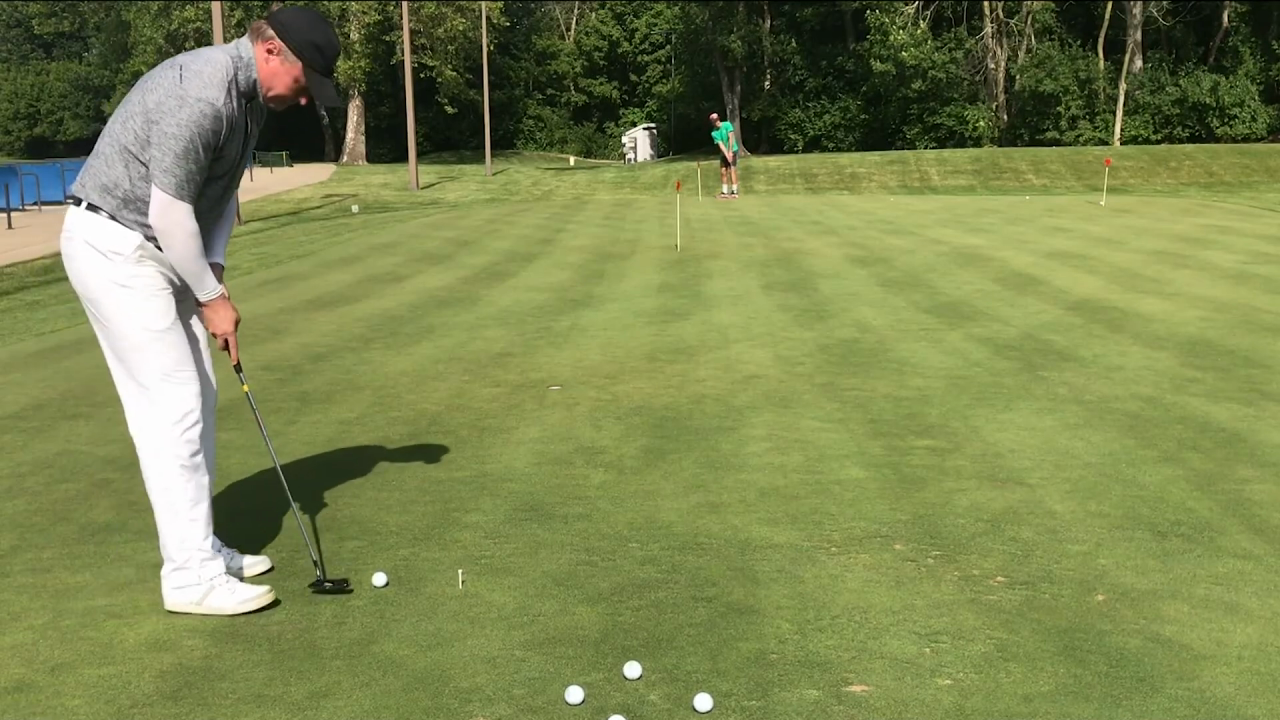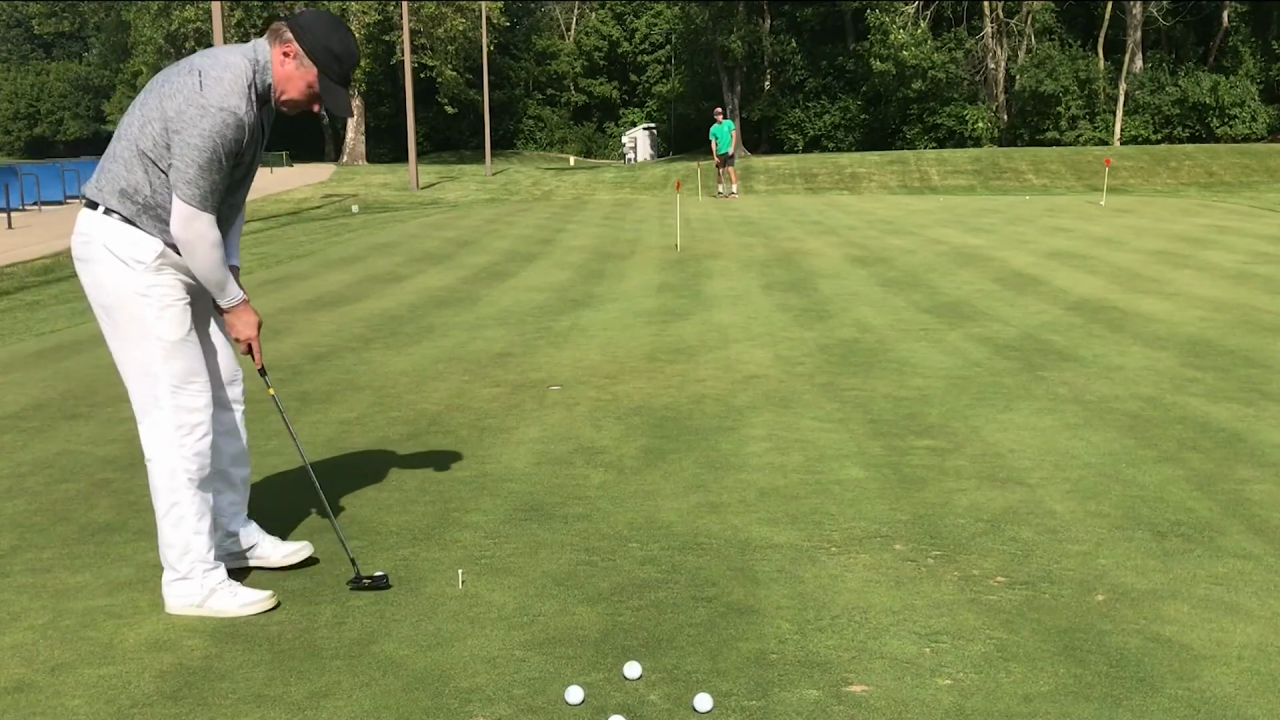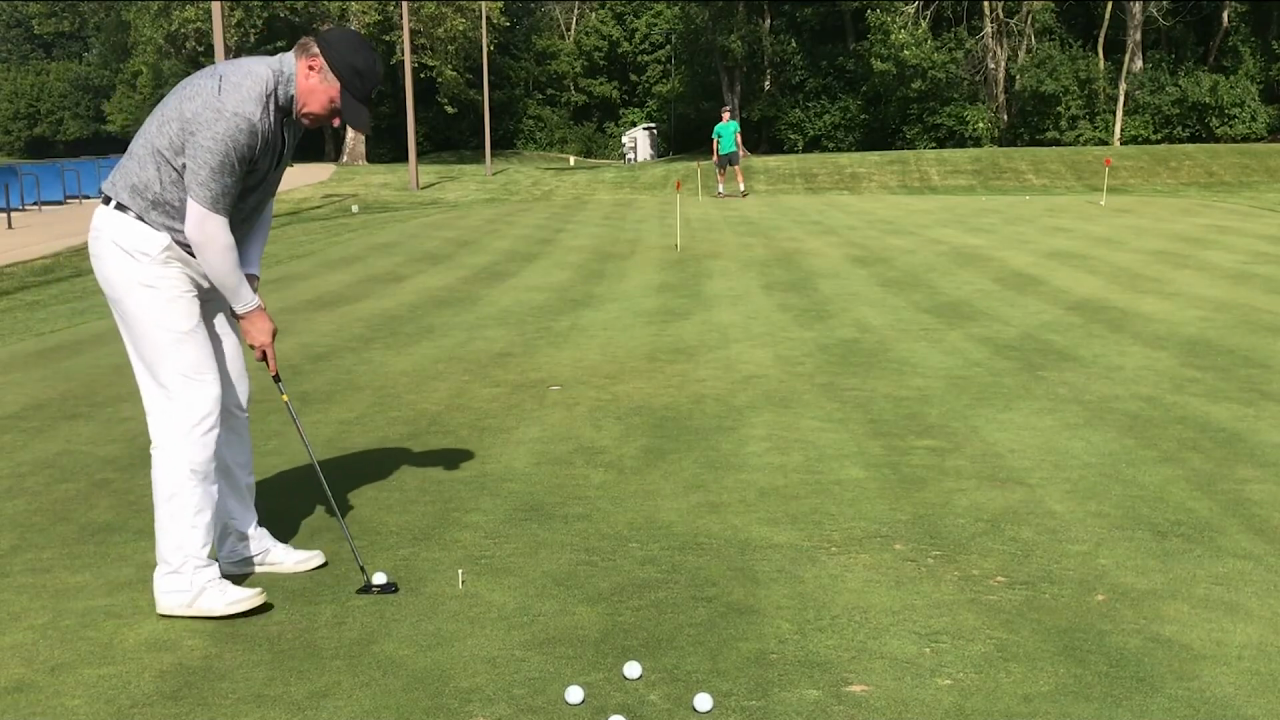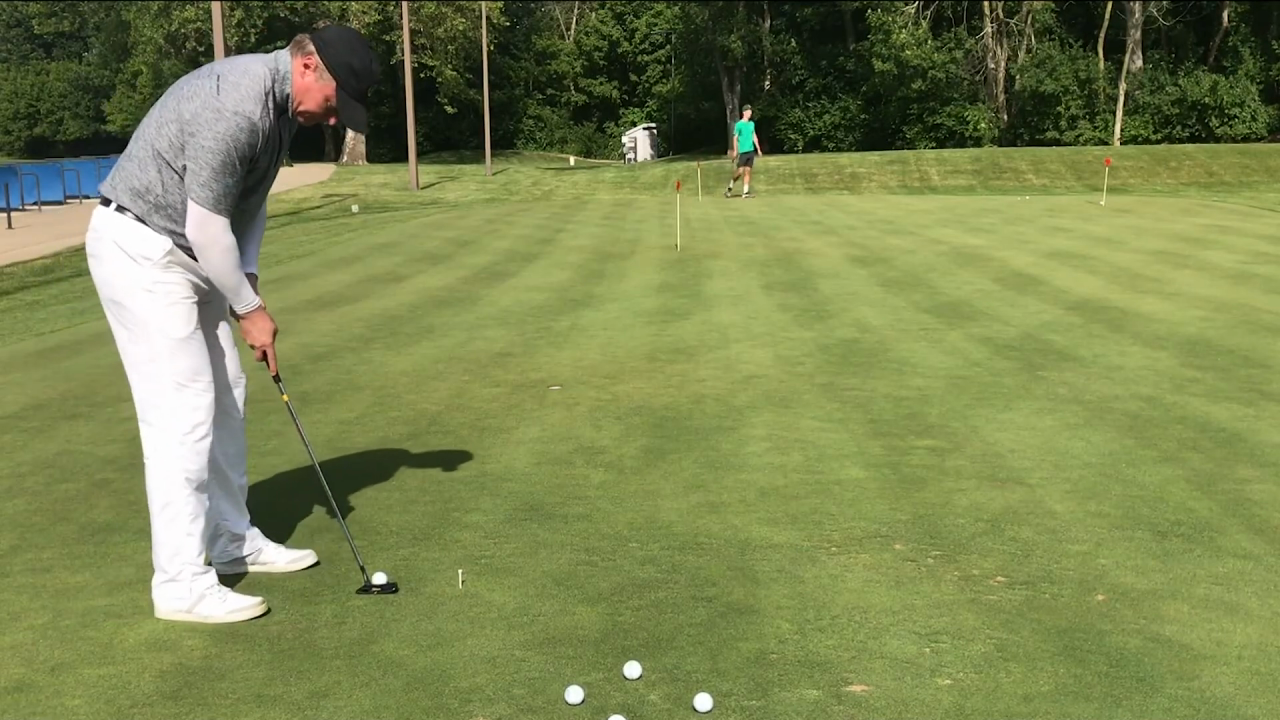
dt=0.5s
person 1, frame 1
left shoulder: (246, 92)
right shoulder: (198, 95)
left elbow: (220, 191)
right elbow: (169, 213)
left wrist: (214, 272)
right wrist: (211, 297)
left hip: (155, 246)
right hip: (113, 244)
left knee: (193, 396)
right knee: (170, 401)
left ankle: (196, 544)
right ankle: (191, 573)
person 1, frame 2
left shoulder: (252, 86)
right shoulder: (220, 102)
right elbow: (191, 224)
left wrist: (231, 275)
right wrist: (234, 302)
left hip: (162, 249)
right hip: (128, 249)
left knee: (221, 391)
right knee: (179, 411)
left ankle: (231, 535)
right ankle: (191, 578)
person 1, frame 3
left shoulder: (284, 105)
right shoulder: (237, 105)
left elbow: (255, 202)
right elbow: (205, 224)
left wrist: (249, 282)
right wrist: (248, 309)
left hip: (185, 249)
right hip: (139, 244)
left knee: (228, 397)
right knee: (191, 400)
left ankle: (239, 542)
right ankle: (183, 575)
person 1, frame 4
left shoulder: (278, 102)
right shoulder: (236, 105)
left elbow: (247, 201)
right elbow: (207, 226)
left wrist: (249, 279)
right wrist: (249, 307)
left hip: (181, 251)
right hip: (138, 247)
left knee: (222, 397)
right knee: (182, 410)
left ankle: (231, 542)
right ankle: (181, 584)
